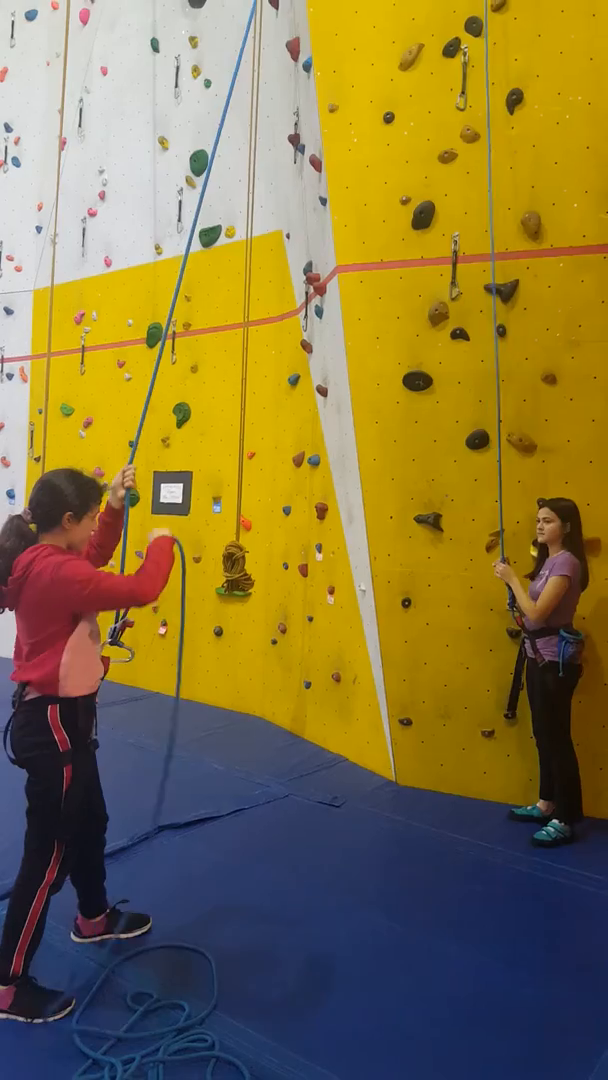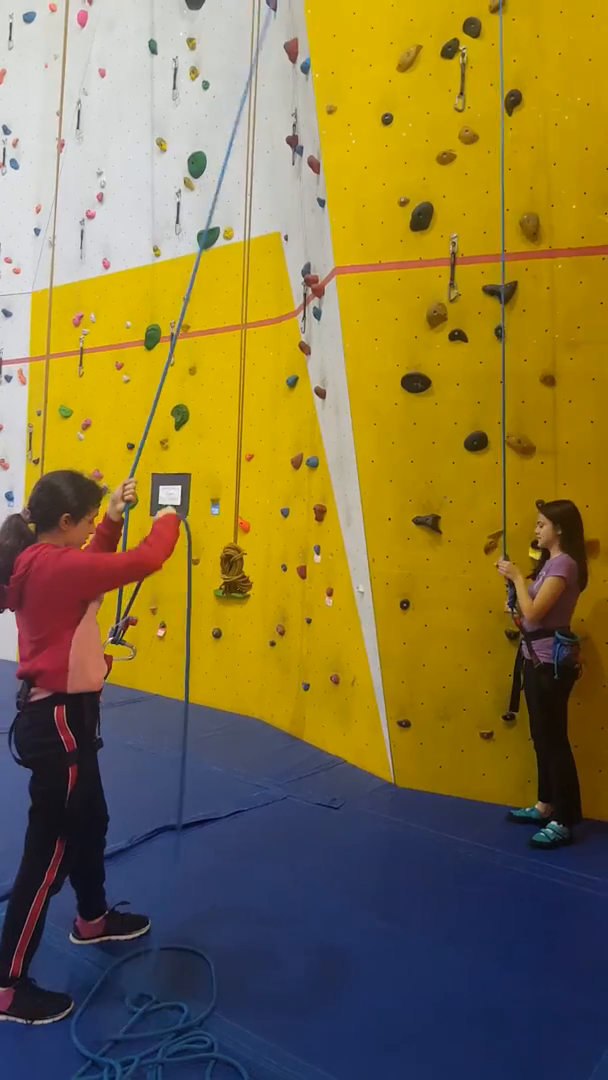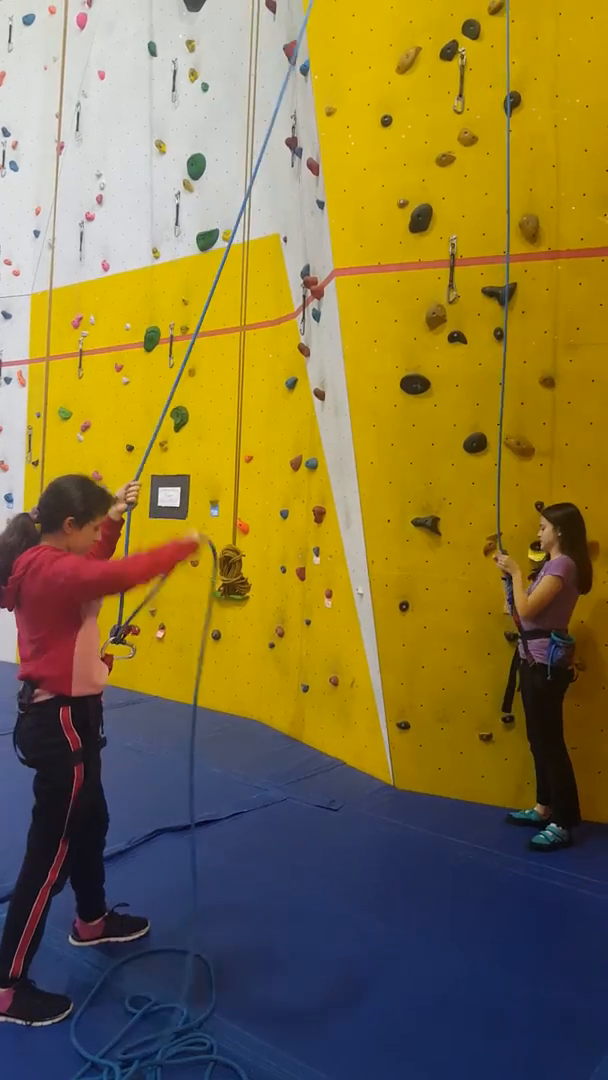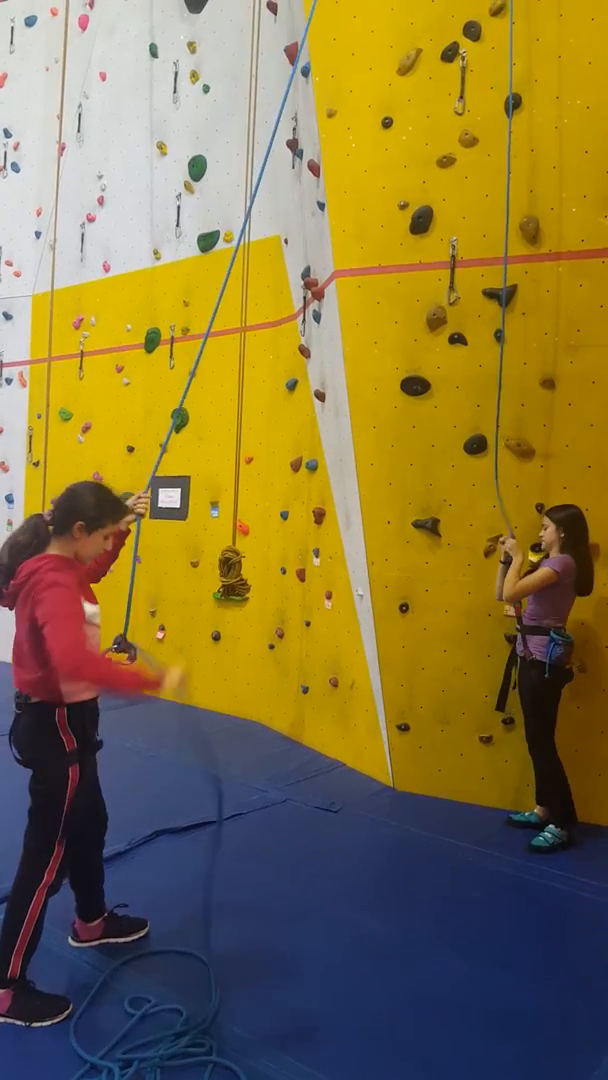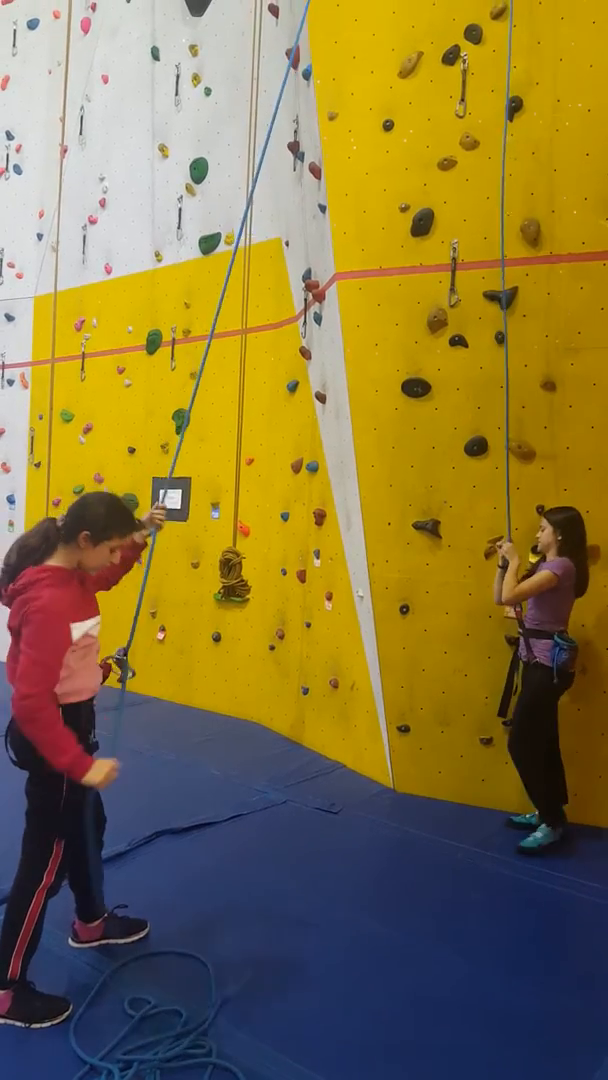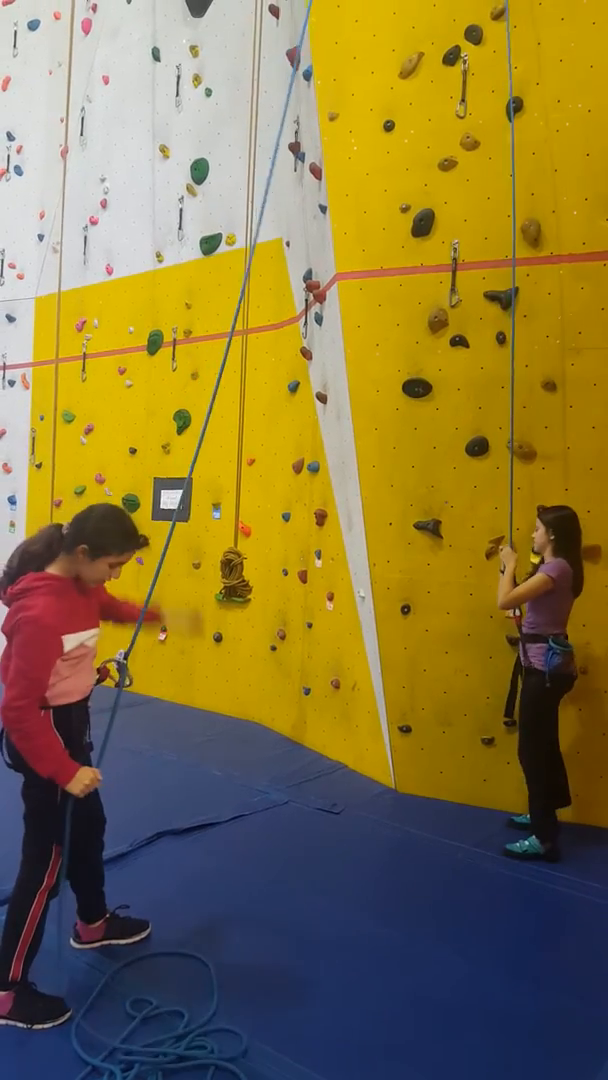
dt=0.2s
person 1, frame 1
right shoulder: (54, 572)
left elbow: (95, 557)
right elbow: (138, 591)
left wrist: (116, 503)
right wrist: (162, 544)
left hip: (65, 717)
right hip: (51, 724)
left knee: (90, 822)
right knee: (48, 852)
left ankle: (94, 917)
person 1, frame 2
right shoulder: (55, 567)
left elbow: (93, 562)
right elbow: (142, 562)
left wrist: (115, 516)
right wrist: (167, 522)
left hip: (62, 715)
right hip: (58, 723)
left knee: (90, 822)
right knee: (48, 852)
left ankle: (93, 918)
person 1, frame 3
right shoulder: (51, 572)
left elbow: (90, 566)
right elbow: (118, 572)
left wrist: (116, 516)
right wrist: (184, 545)
left hip: (59, 716)
right hip: (61, 723)
left knee: (90, 822)
right knee: (51, 851)
left ankle: (93, 919)
person 1, frame 4
left shoulder: (50, 568)
right shoulder: (53, 586)
left elbow: (92, 568)
right elbow: (74, 663)
left wrist: (123, 525)
right wrist: (150, 681)
left hip: (62, 721)
right hip: (55, 726)
left knee: (88, 822)
right knee: (47, 854)
left ankle: (92, 921)
person 1, frame 5
left shoulder: (66, 575)
right shoulder: (48, 602)
left elbow: (104, 578)
left wrist: (139, 539)
right wrist: (80, 763)
left hip: (69, 723)
right hip: (51, 733)
left knee: (86, 827)
right knee: (45, 855)
left ankle: (91, 922)
person 1, frame 6
left shoulder: (75, 583)
left elbow: (105, 606)
left wrist: (153, 615)
right wrist: (64, 770)
left hip: (67, 725)
right hip: (45, 735)
left knee: (88, 825)
right knee: (45, 858)
left ankle: (93, 922)
person 2, frame 1
left shoulder: (566, 562)
right shoulder: (548, 560)
left elbow: (537, 613)
right elbow: (530, 611)
left wrist: (512, 579)
right wrist: (512, 582)
left hip: (556, 660)
right hip: (538, 657)
left knee: (556, 738)
right knee: (543, 736)
left ankle: (565, 820)
right ankle: (547, 805)
person 2, frame 2
left shoulder: (564, 564)
right shoulder: (550, 562)
left elbow: (533, 612)
right elbow: (526, 612)
left wrist: (517, 576)
right wrist: (513, 578)
left hip: (552, 661)
right hip: (537, 659)
left knee: (553, 740)
right knee: (542, 738)
left ankle: (564, 822)
right ankle: (545, 806)
person 2, frame 3
left shoulder: (562, 565)
right shoulder: (553, 565)
left elbow: (526, 610)
right elbow: (519, 611)
left wrist: (516, 572)
right wrist: (509, 573)
left hip: (547, 661)
right hip: (535, 659)
left knee: (550, 742)
right knee: (539, 739)
left ankle: (563, 824)
right ankle: (544, 808)
person 2, frame 4
left shoulder: (562, 564)
right shoulder: (551, 564)
left elbow: (510, 592)
right elbow: (504, 594)
left wrist: (518, 557)
right wrist: (507, 560)
left hip: (545, 660)
right hip: (535, 658)
left knee: (541, 742)
right knee: (538, 739)
left ankle: (562, 824)
right ankle: (544, 810)
person 2, frame 5
left shoulder: (562, 567)
right shoulder: (546, 566)
left elbow: (509, 596)
right elbow: (500, 598)
left wrist: (514, 560)
right wrist: (504, 562)
left hip: (547, 664)
right hip: (538, 662)
left knee: (520, 743)
right knee: (540, 741)
left ankle: (551, 822)
right ankle: (545, 812)
person 2, frame 6
left shoulder: (557, 568)
right shoulder: (548, 568)
left elbow: (505, 601)
right elbow: (510, 601)
left wrist: (510, 566)
right wrist: (506, 566)
left hip: (544, 667)
right hip: (542, 665)
left knee: (531, 751)
right knee: (543, 743)
left ankle: (544, 838)
right ankle: (545, 814)
